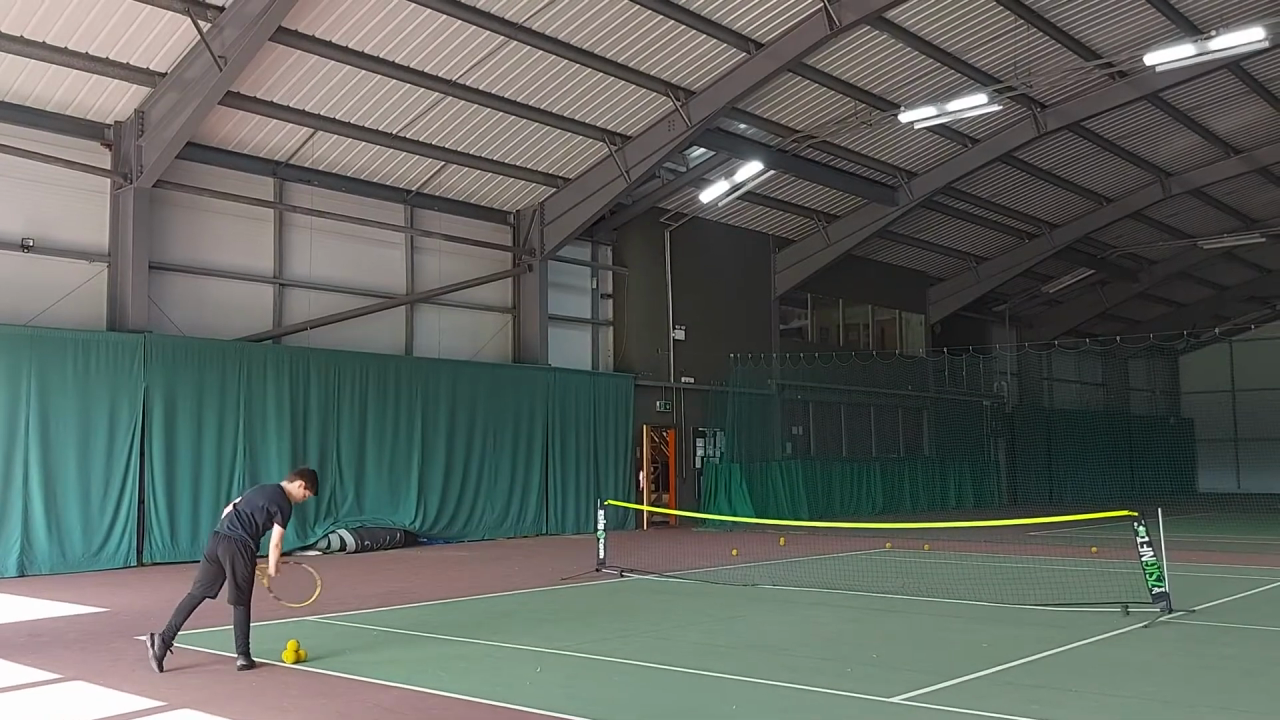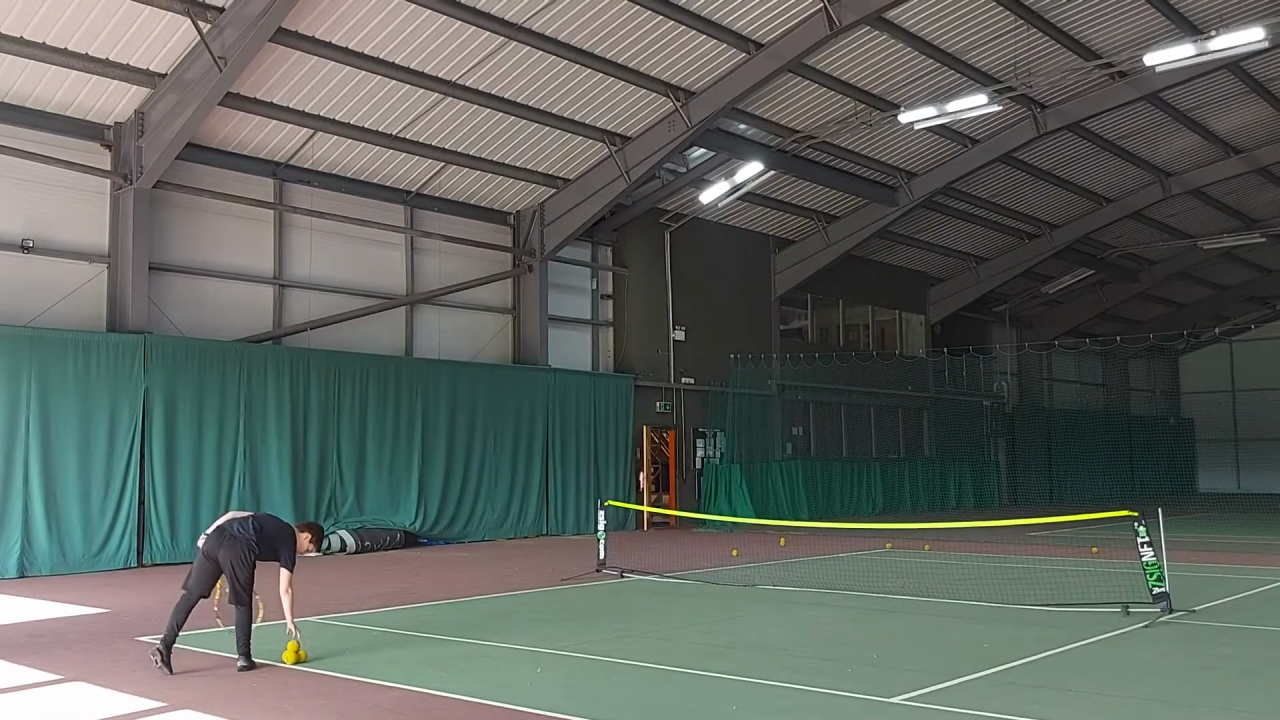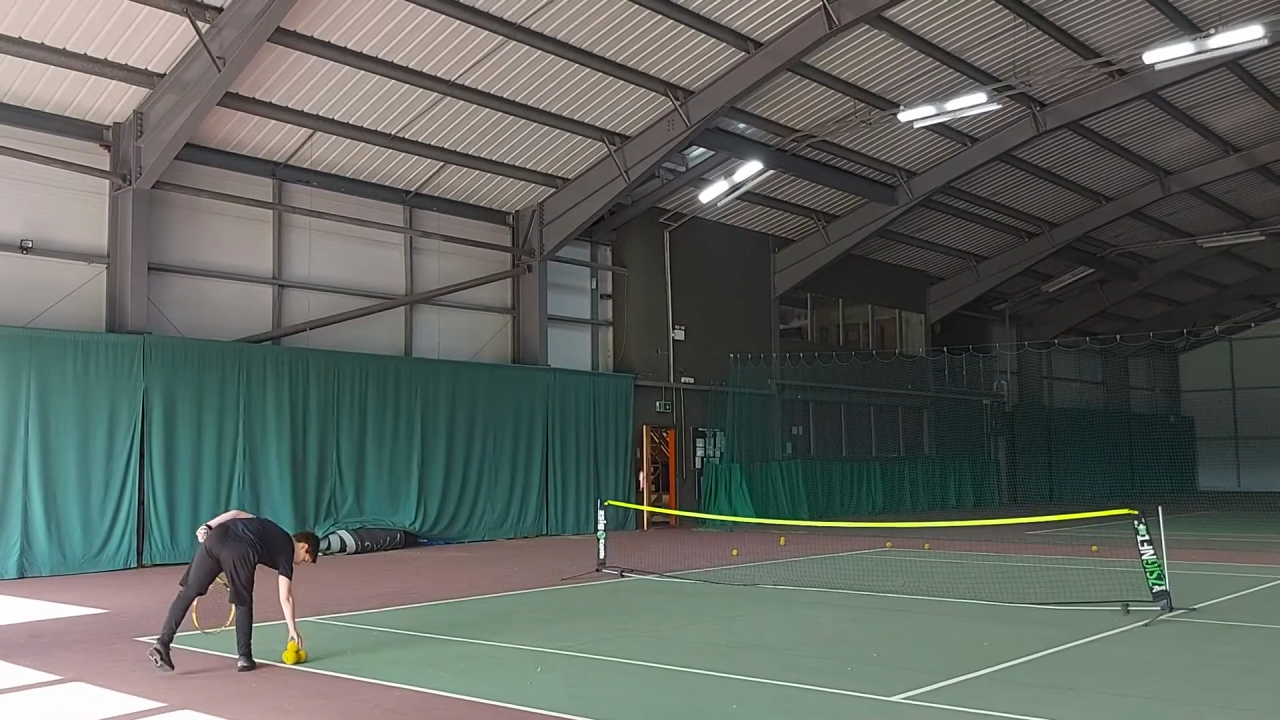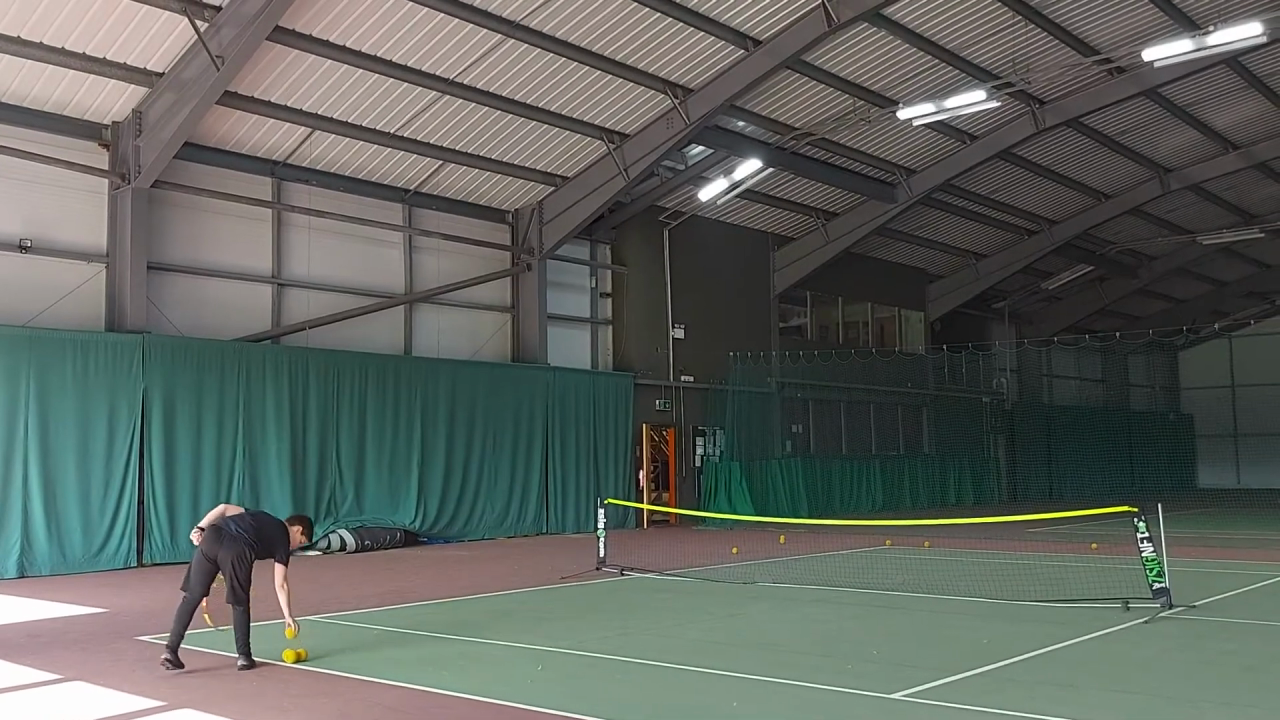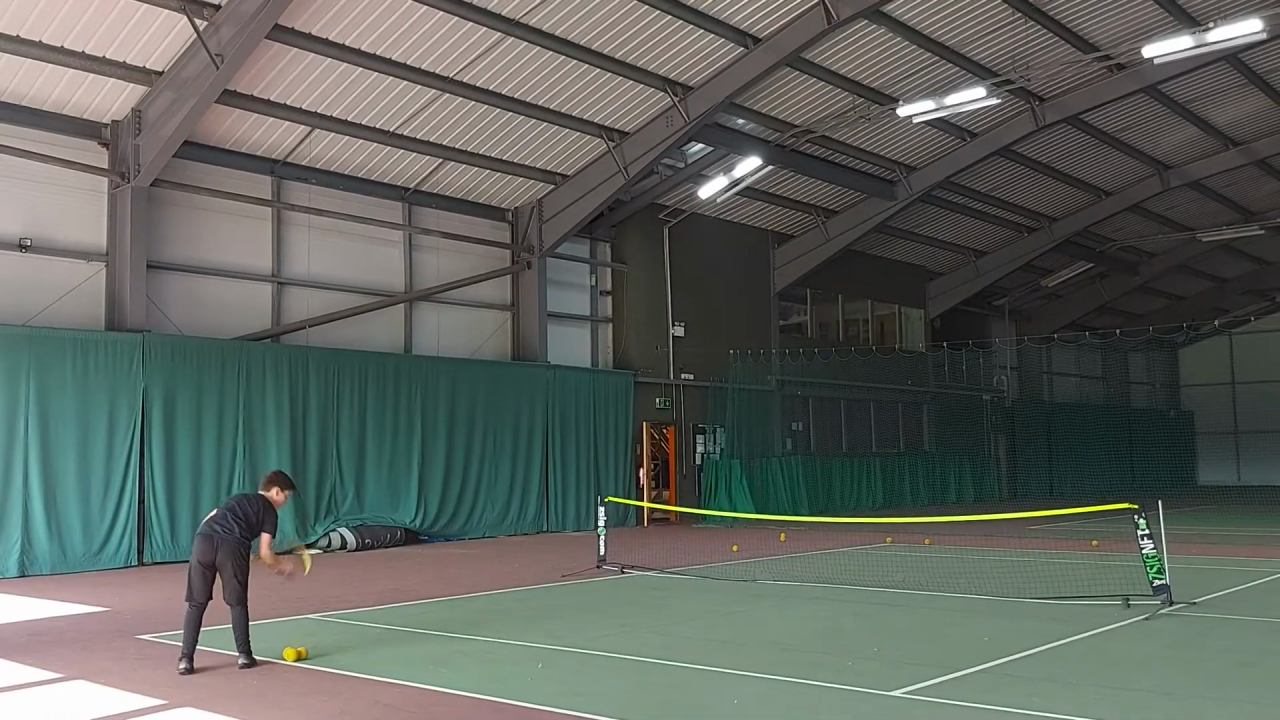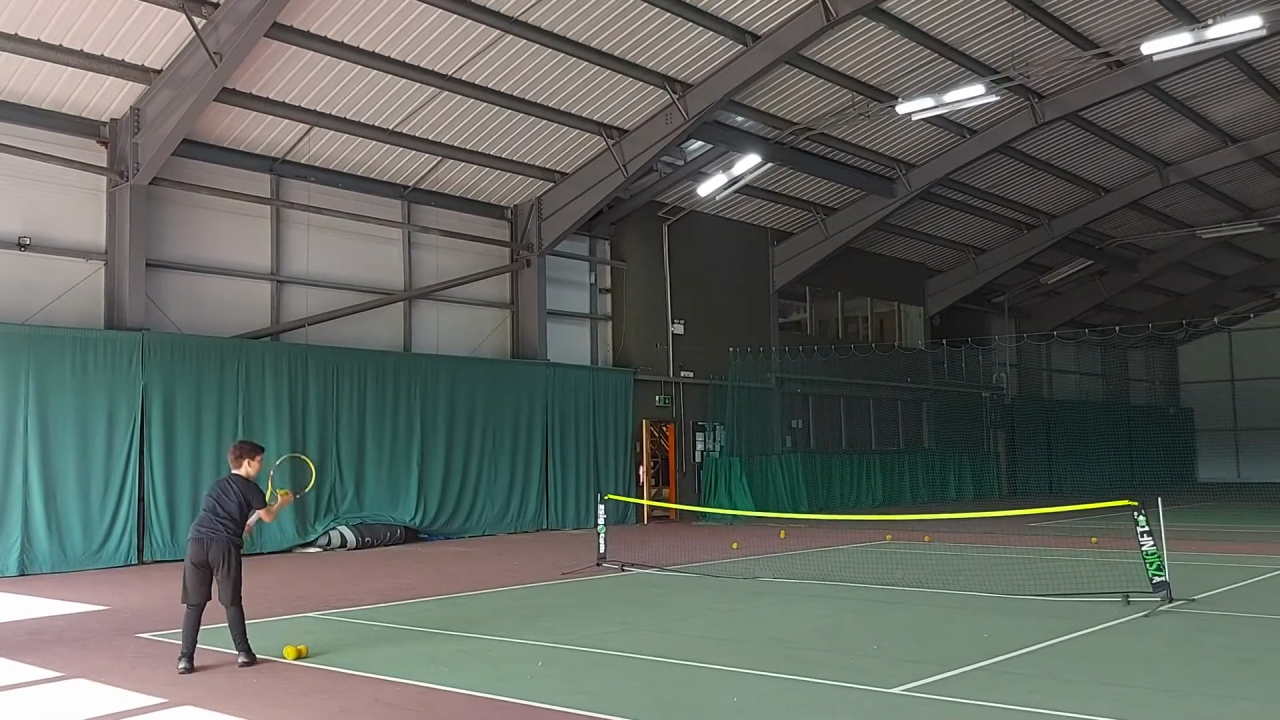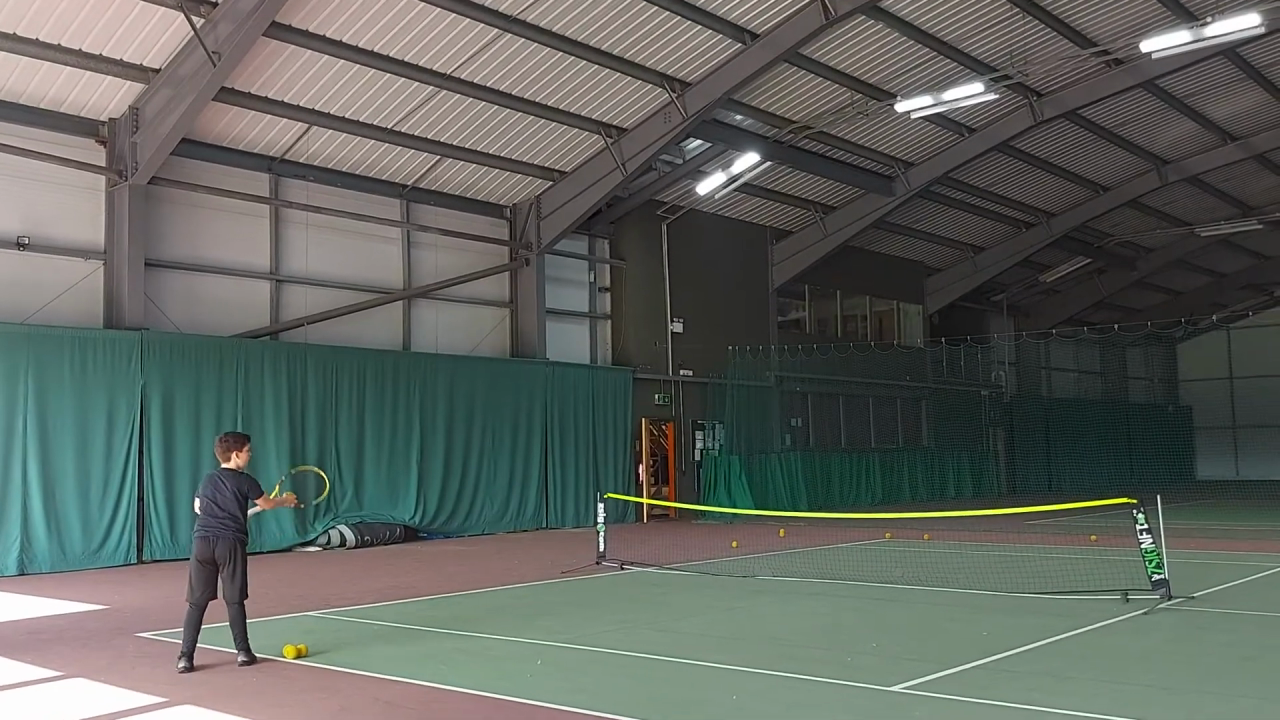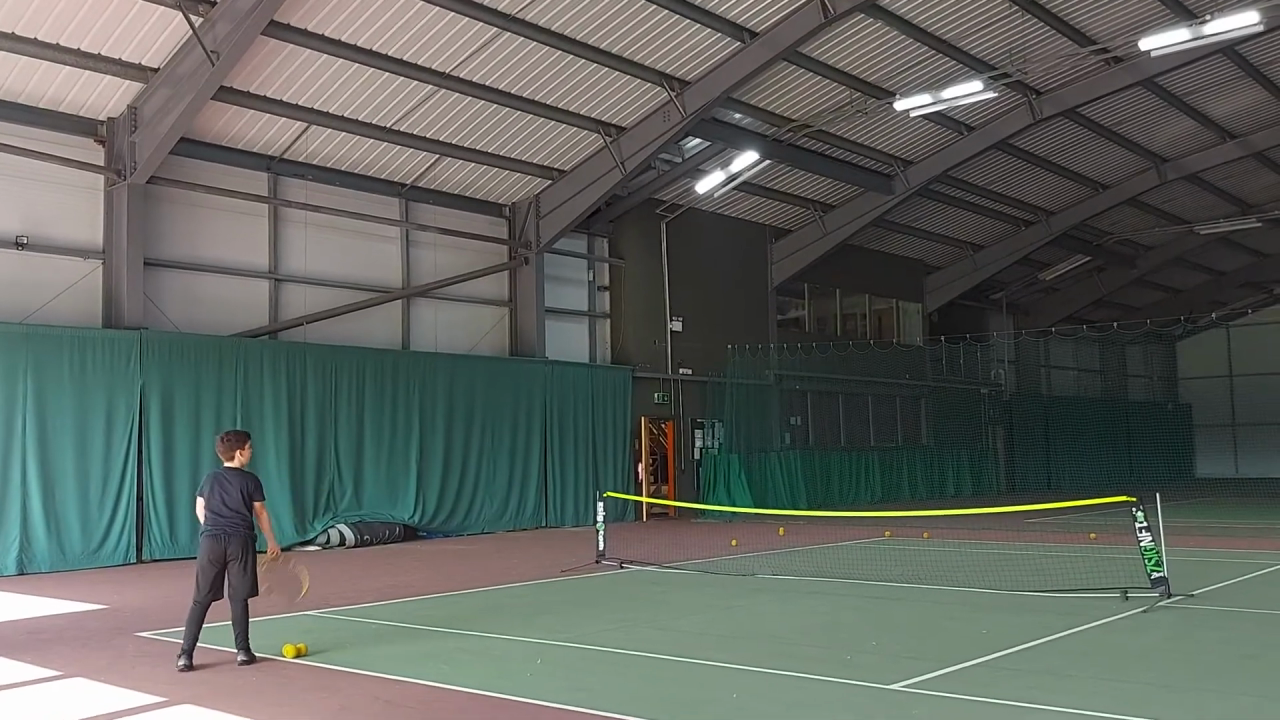
dt=0.3s
person 1, frame 1
left shoulder: (261, 489)
right shoulder: (285, 504)
left elbow: (229, 508)
right elbow: (275, 543)
right wrist: (272, 569)
left hip: (218, 537)
right hip: (239, 547)
left knee: (196, 594)
right knee: (241, 603)
left ankle: (164, 639)
right ankle: (243, 656)
person 1, frame 2
left shoulder: (270, 521)
right shoulder: (288, 545)
left elbow: (232, 515)
right elbow: (285, 590)
right wrist: (290, 623)
left hip: (216, 538)
right hip: (239, 550)
left knee: (191, 594)
right knee: (243, 604)
left ankle: (165, 645)
right ankle: (244, 657)
person 1, frame 3
left shoulder: (267, 527)
right shoulder: (285, 553)
left elbow: (236, 513)
right elbow: (285, 598)
left wrist: (209, 526)
right wrist: (292, 630)
left hip: (218, 537)
right hip: (240, 550)
left knee: (189, 592)
right knee: (243, 604)
left ankle: (162, 643)
right ankle: (244, 657)
person 1, frame 4
left shoulder: (259, 515)
right shoulder: (282, 541)
left elbow: (223, 508)
right elbow: (280, 584)
left wrist: (201, 528)
right wrist: (288, 617)
left hip: (212, 538)
right hip: (238, 550)
left knee: (192, 597)
right knee: (240, 604)
left ankle: (171, 650)
right ankle: (243, 656)
person 1, frame 5
left shoulder: (237, 499)
right shoulder: (269, 512)
left elbow: (207, 521)
right elbow: (265, 553)
right wrist: (281, 565)
left hip: (203, 541)
right hip: (232, 549)
left knee: (196, 604)
right knee: (238, 604)
left ankle: (186, 659)
right ankle: (244, 655)
person 1, frame 6
left shoulder: (217, 484)
right shoulder: (251, 489)
right elbow: (267, 516)
right wrist: (281, 504)
left hip: (197, 542)
right hip: (225, 546)
left knee: (194, 604)
right knee: (232, 602)
left ankle: (185, 658)
right ankle: (243, 653)
person 1, frame 7
left shoulder: (208, 479)
right shoulder: (245, 481)
right elbow: (266, 504)
right wrist: (285, 500)
left hip: (202, 541)
right hip: (230, 543)
left knee: (197, 602)
right knee: (234, 600)
left ankle: (186, 657)
right ankle: (243, 651)
person 1, frame 8
left shoulder: (210, 479)
right shoulder: (250, 480)
left elbow: (201, 511)
right elbow: (260, 514)
right wrist: (272, 543)
left hip: (211, 541)
right hip: (241, 542)
left knee: (201, 600)
right knee: (239, 599)
left ankle: (186, 655)
right ankle: (242, 651)
